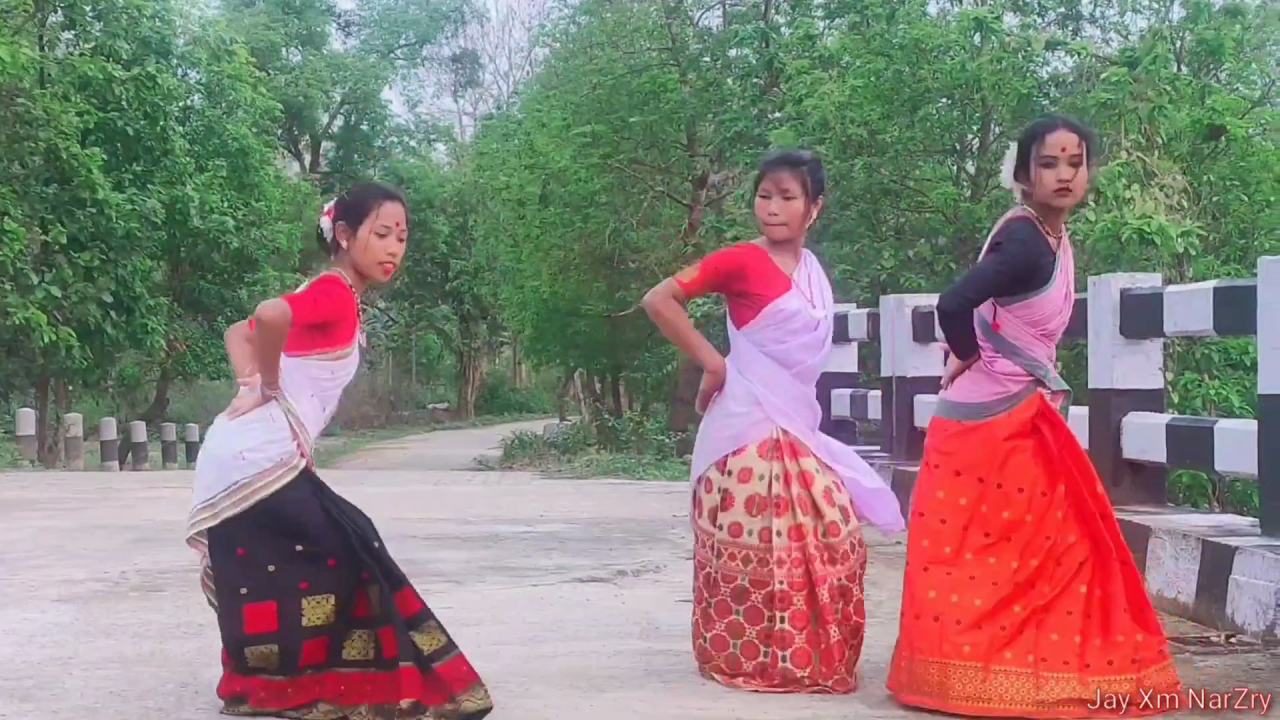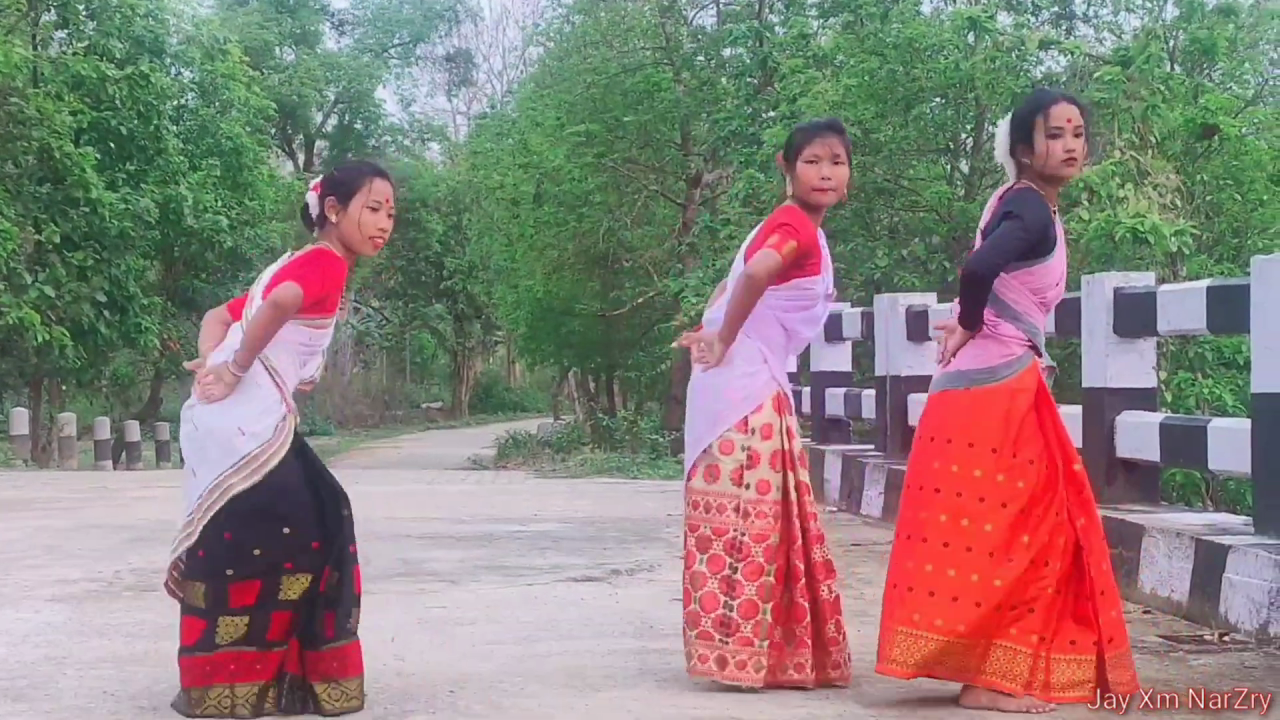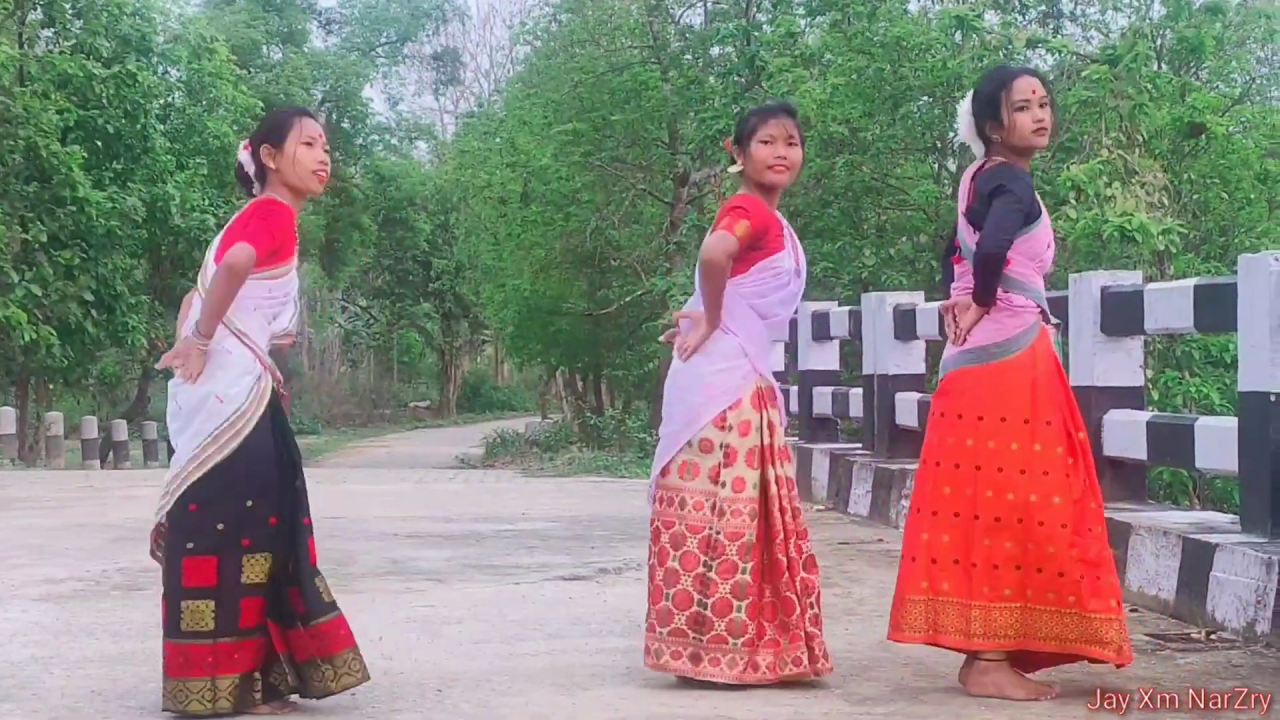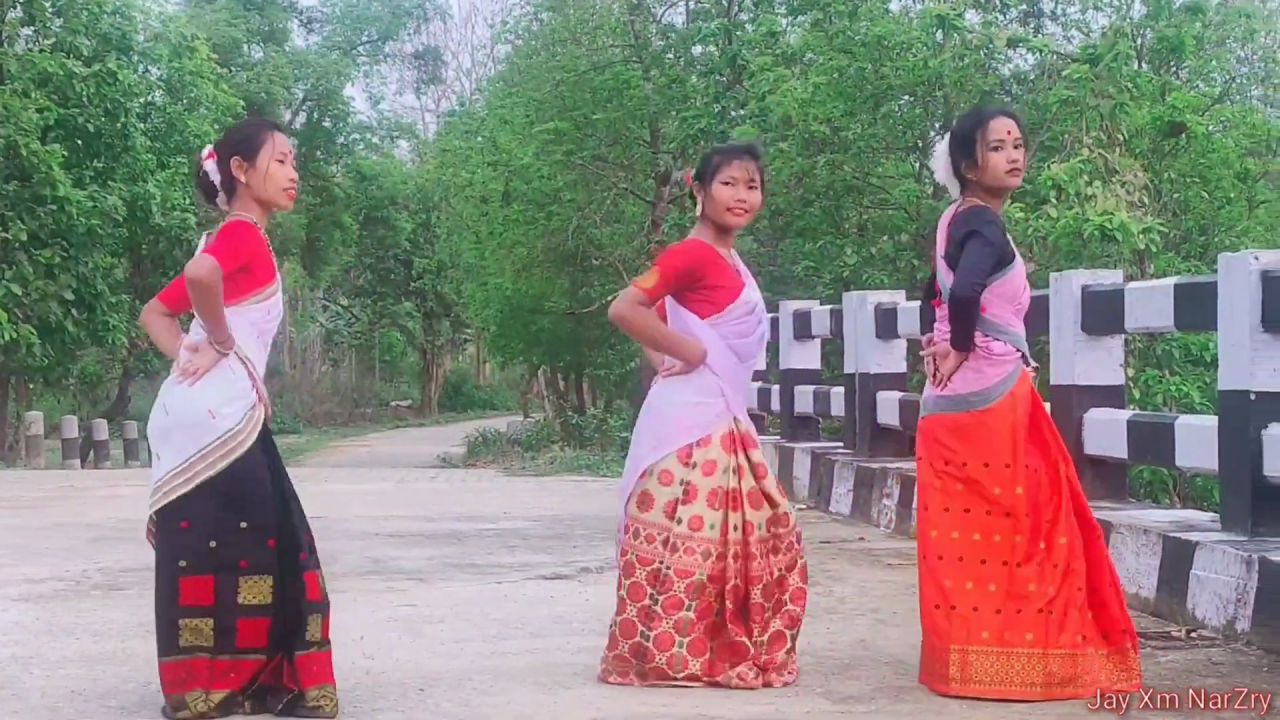
dt=0.5s
person 1, frame 1
left shoulder: (1050, 236)
right shoulder: (1027, 244)
right elbow: (954, 306)
right wrist: (970, 357)
left hip: (1026, 411)
right hip: (993, 414)
left knee: (1061, 539)
right knee: (992, 552)
person 1, frame 2
left shoulder: (1020, 204)
right shoulder: (1031, 209)
left elbow: (978, 269)
right elbow: (980, 268)
left wrist: (966, 324)
right wrist: (971, 328)
left hip: (1008, 387)
right hip: (996, 387)
left knee: (1035, 529)
right knee: (997, 533)
left ankle: (999, 668)
right ankle: (982, 677)
person 1, frame 3
left shoulder: (984, 180)
right shoulder: (1010, 180)
left elbow: (966, 251)
right elbow: (990, 250)
left wrist: (966, 303)
right wrist: (984, 304)
left hip: (991, 361)
right hip: (1008, 358)
left knee: (1004, 498)
right knee: (1011, 498)
left ankle: (993, 651)
right ankle: (988, 660)
person 1, frame 4
left shoulder: (961, 221)
right shoulder: (983, 224)
left elbow: (942, 291)
right elbow: (964, 293)
right wrist: (960, 349)
left hip: (967, 401)
right hip: (989, 399)
left knee: (987, 533)
right knee: (1013, 530)
left ankle: (980, 666)
right ankle: (987, 674)
person 2, frame 1
left shoulder: (327, 298)
right shoulder: (334, 293)
left elbow: (241, 333)
right elbow: (275, 315)
left wrist: (251, 382)
right wrist: (265, 388)
left hip: (261, 457)
right hip: (260, 461)
left knee: (343, 556)
right knee: (331, 558)
person 2, frame 2
left shoulder: (297, 264)
right shoulder: (327, 263)
left elbow: (219, 316)
right elbow: (283, 300)
left wrist: (213, 369)
right wrist: (236, 369)
left hip: (226, 420)
right hip: (250, 424)
left knee: (281, 545)
right knee: (289, 548)
person 2, frame 3
left shoulder: (257, 220)
right shoulder: (272, 213)
left elbow: (199, 296)
right elbow: (237, 262)
left wrist: (192, 345)
right wrist: (202, 341)
left hip: (232, 394)
right hip: (230, 393)
left knee: (256, 528)
right knee: (237, 530)
person 2, frame 4
left shoulder: (228, 243)
right shoulder: (243, 234)
left elbow: (155, 312)
right elbow: (199, 273)
left wrist: (192, 355)
right wrist: (220, 345)
left hip: (212, 415)
right hip: (219, 417)
left knee: (258, 545)
right knee: (235, 549)
person 3, frame 1
left shoulder: (815, 270)
right shoulder: (742, 259)
right elbow: (658, 298)
right wrist: (708, 359)
left hip: (797, 428)
right hip: (747, 424)
left knee: (834, 540)
right knee: (746, 548)
left ankle: (808, 661)
right ankle: (735, 661)
person 3, frame 2
left shoulder: (802, 229)
right shoulder: (793, 225)
left elbow: (735, 283)
right elbow: (756, 271)
left wrist: (713, 331)
right wrist: (725, 336)
left hip: (761, 388)
right hip: (743, 387)
left knee: (781, 519)
right knee: (746, 521)
left ankle: (787, 651)
right ankle: (740, 652)
person 3, frame 3
left shoulder: (762, 215)
right shoulder: (751, 210)
left elbow: (719, 274)
right elbow: (717, 255)
left wrist: (700, 320)
right wrist: (711, 320)
left hip: (745, 381)
right hip: (723, 380)
left knee: (762, 513)
right knee: (723, 514)
left ankle: (761, 645)
right ankle: (713, 647)
person 3, frame 4
left shoulder: (729, 260)
right shoulder: (691, 253)
right elbow: (623, 310)
left wrist: (675, 360)
right wrist: (686, 353)
left hip: (725, 420)
right hip: (692, 420)
left knee: (769, 532)
right knee: (685, 542)
left ankle: (737, 654)
right ankle: (665, 659)
